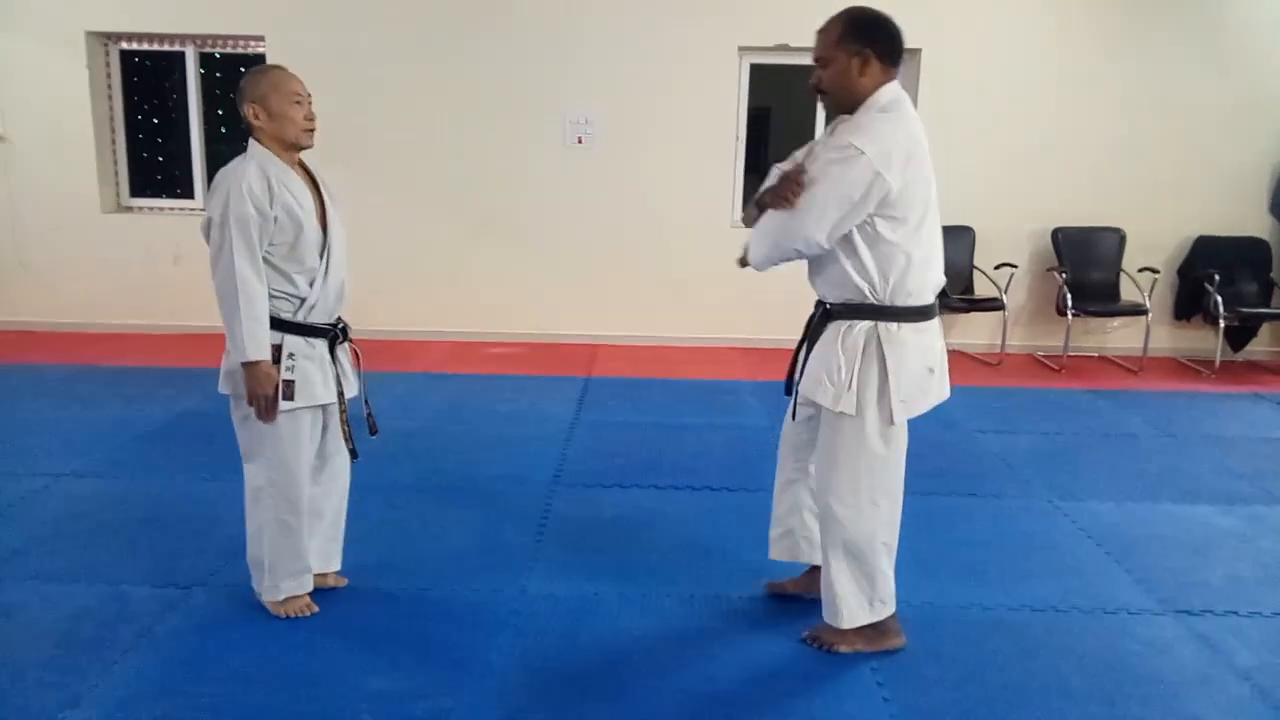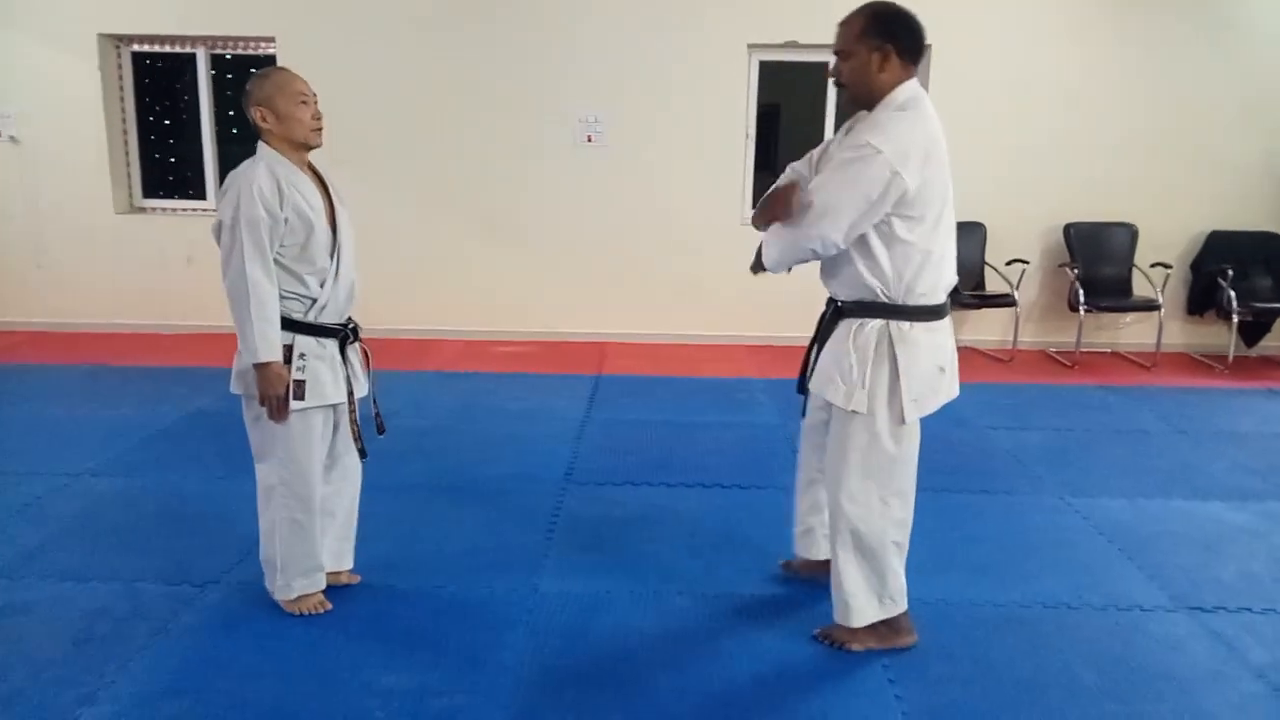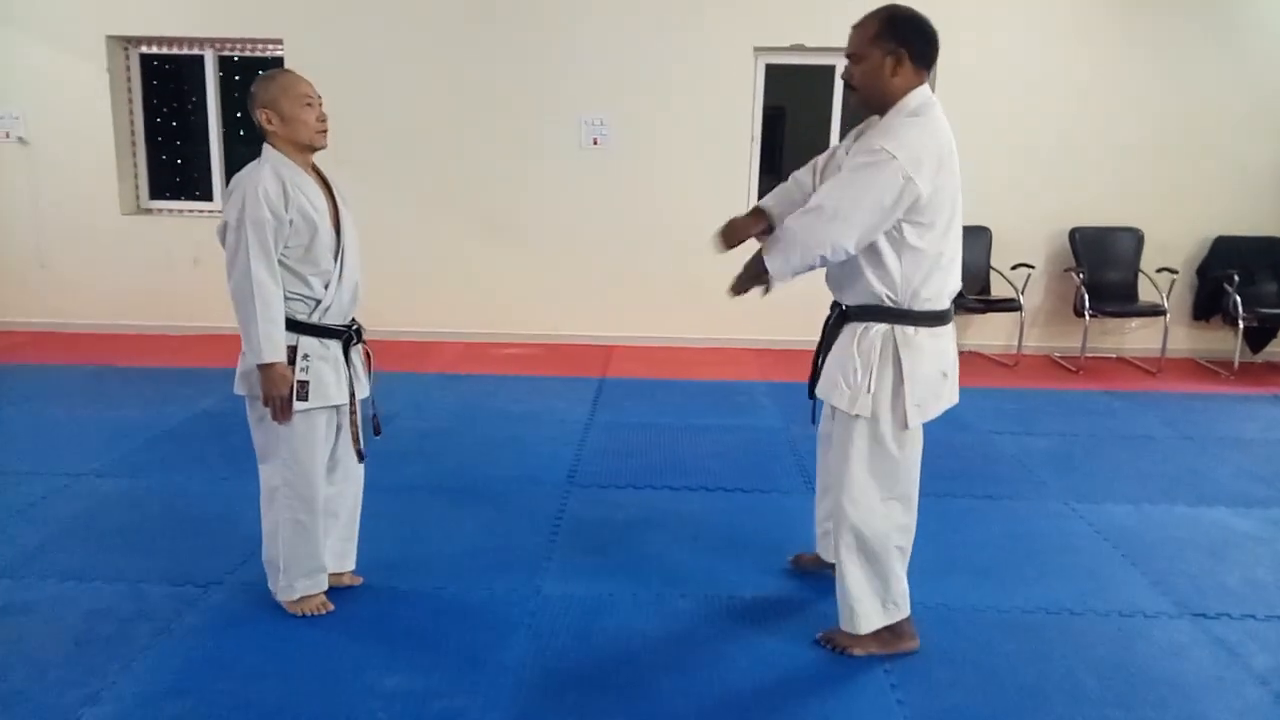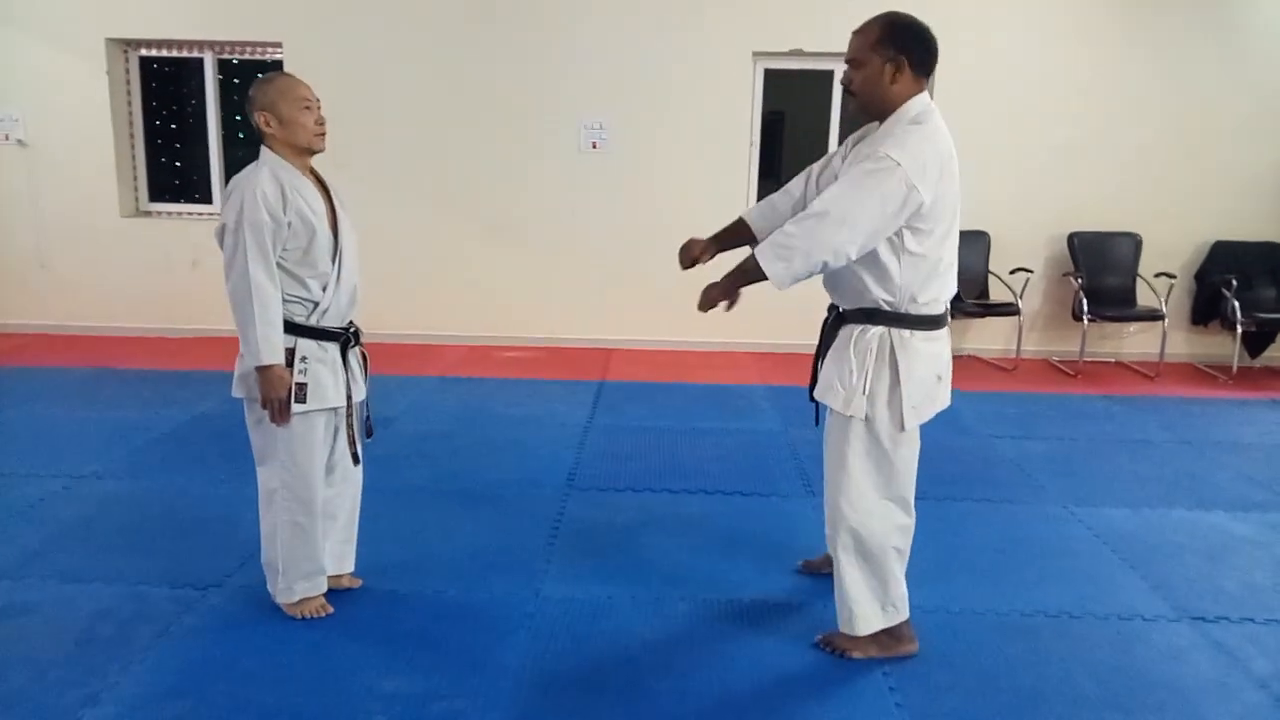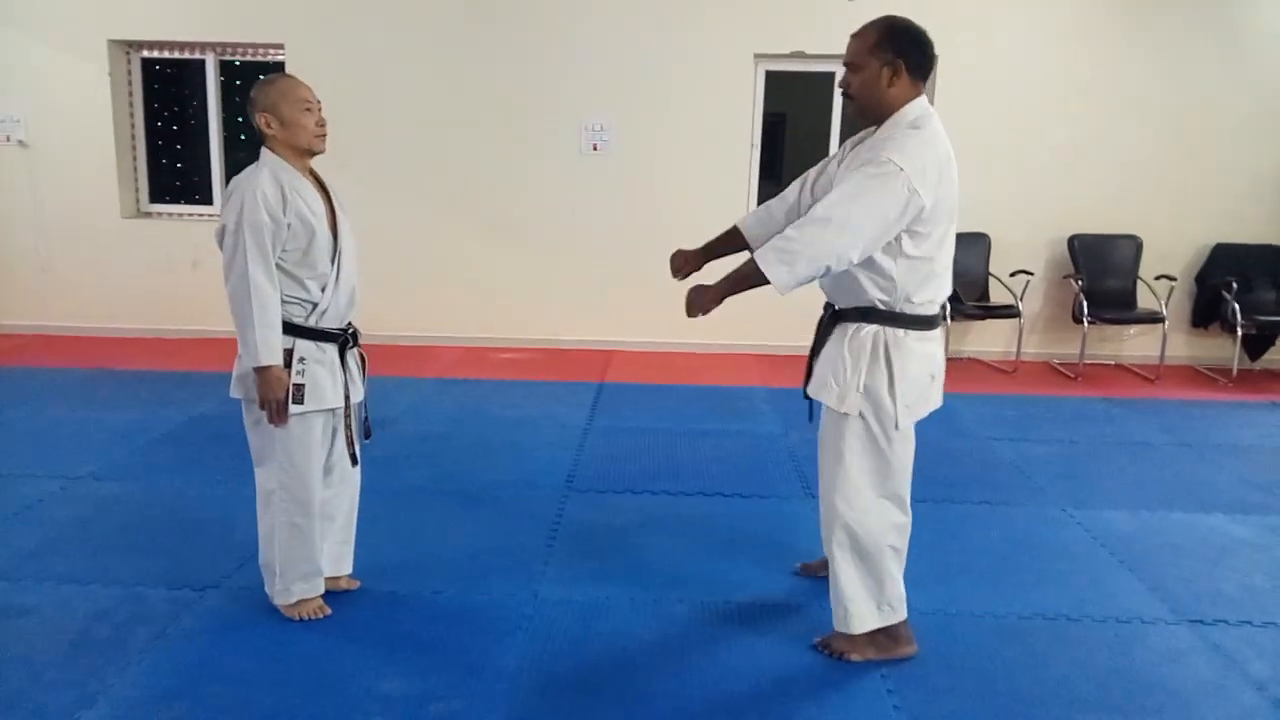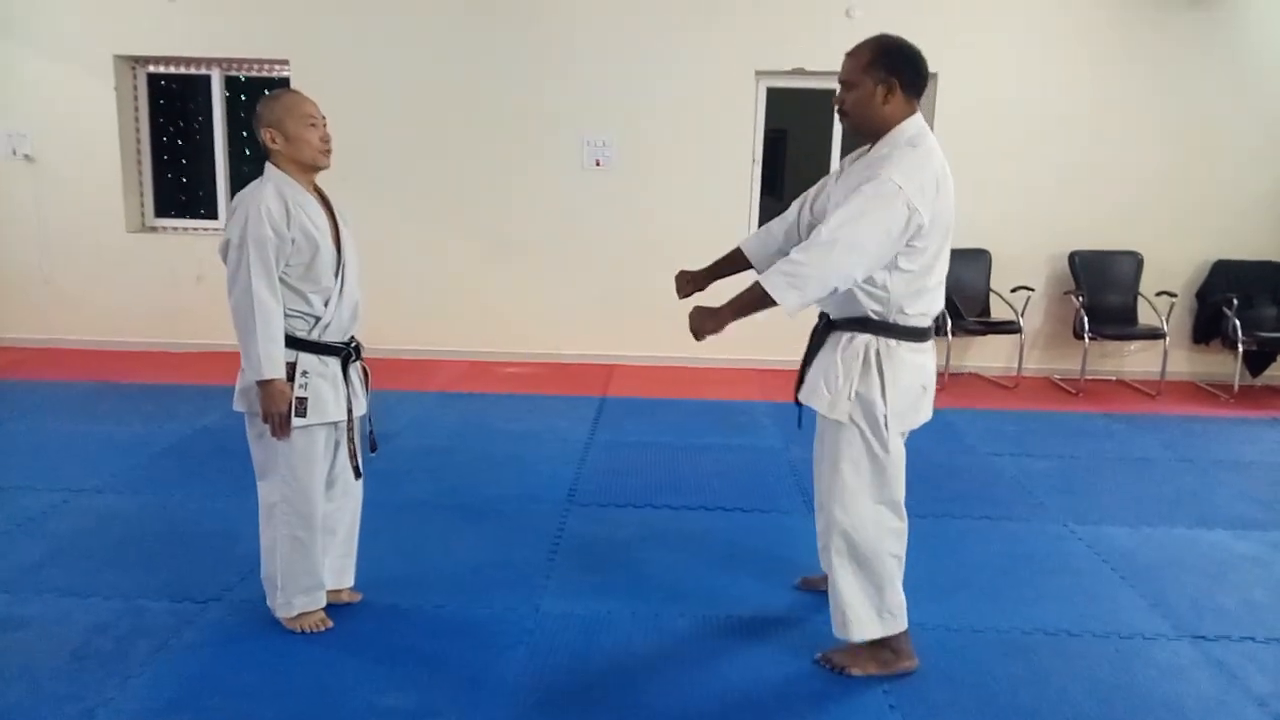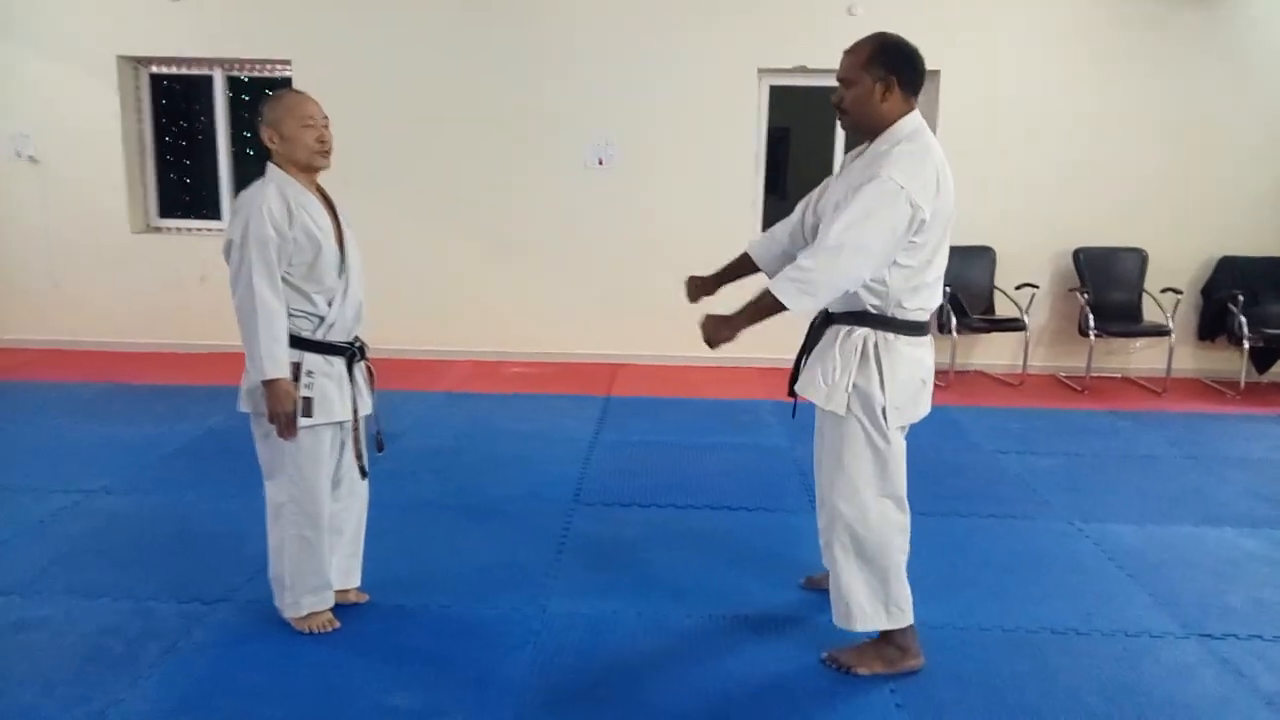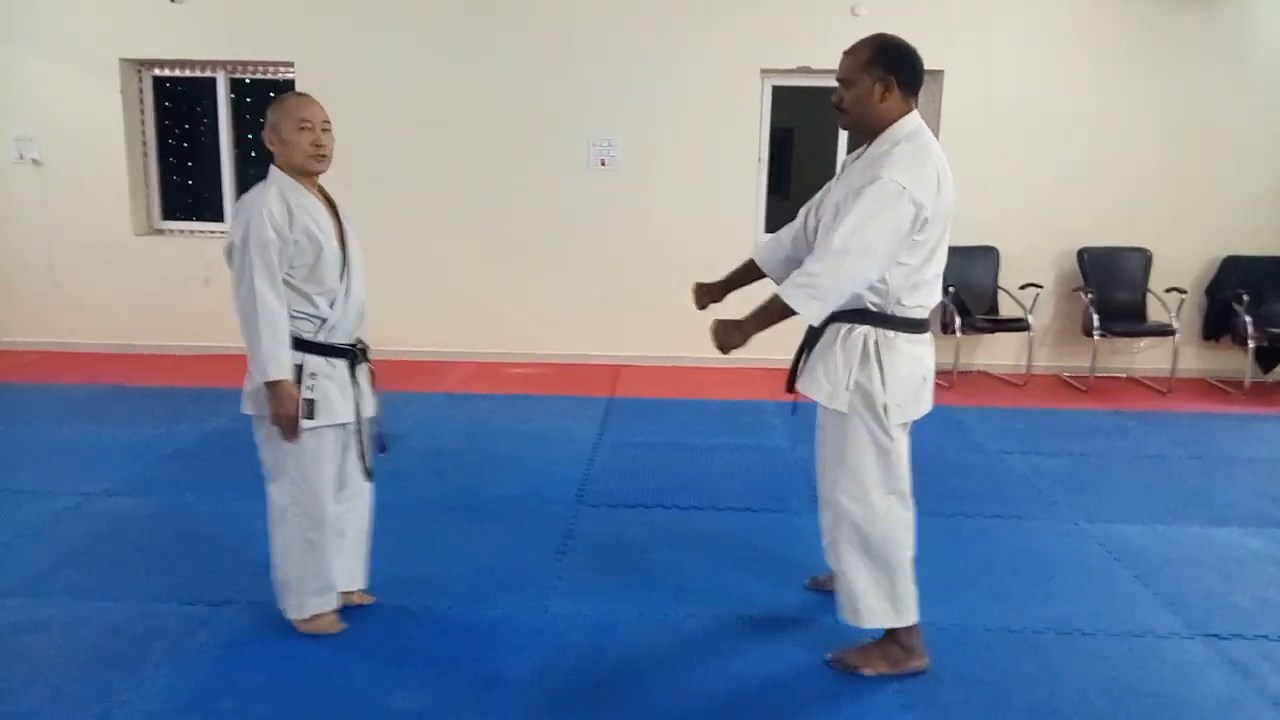
dt=0.1s
person 1, frame 1
left shoulder: (871, 143)
right shoulder: (861, 126)
left elbow: (795, 229)
right elbow: (773, 204)
left wrist: (755, 246)
right wrist: (776, 193)
left hip: (877, 342)
right hip: (852, 330)
left knee: (854, 484)
right knee: (804, 452)
left ankle: (875, 620)
right ankle: (821, 572)
person 1, frame 2
left shoulder: (892, 141)
right shoulder: (874, 124)
left elbow: (815, 230)
right elbow: (806, 181)
left wrist: (771, 243)
right wrist: (781, 200)
left hip: (885, 339)
right hip: (863, 326)
left knee: (865, 479)
right knee: (824, 446)
left ankle: (886, 618)
right ankle: (830, 554)
person 1, frame 3
left shoulder: (906, 147)
right shoulder: (884, 129)
left elbow: (819, 234)
right elbow: (807, 189)
left wrist: (756, 269)
right wrist: (755, 221)
left hip: (890, 344)
right hip: (870, 331)
left knee: (869, 482)
right knee: (843, 459)
left ankle: (888, 623)
right ankle: (841, 555)
person 1, frame 4
left shoulder: (908, 153)
right shoulder: (879, 138)
left elbow: (816, 235)
right elbow: (799, 199)
left wrist: (728, 283)
right wrist: (714, 244)
left hip: (887, 348)
right hip: (869, 335)
left knee: (866, 483)
right knee: (855, 470)
left ankle: (887, 626)
right ankle: (853, 558)
person 1, frame 5
left shoulder: (907, 157)
right shoulder: (877, 142)
left elbow: (818, 240)
right elbow: (796, 205)
left wrist: (719, 290)
right wrist: (705, 252)
left hip: (881, 346)
right hip: (863, 334)
left knee: (862, 482)
right knee: (851, 470)
left ankle: (885, 627)
right ankle: (852, 560)
person 1, frame 6
left shoulder: (905, 172)
right shoulder: (873, 159)
left elbow: (821, 260)
right elbow: (794, 226)
left wrist: (724, 314)
right wrist: (708, 274)
left hip: (875, 358)
right hip: (858, 348)
left knee: (860, 495)
right knee: (846, 484)
left ankle: (889, 641)
right ankle: (849, 575)
person 1, frame 7
left shoulder: (906, 168)
right shoulder: (875, 156)
left elbow: (830, 262)
right elbow: (799, 229)
left wrist: (735, 322)
right wrist: (717, 279)
left hip: (874, 352)
right hip: (856, 342)
left knee: (862, 489)
right knee: (847, 480)
left ankle: (896, 638)
right ankle: (853, 573)
person 1, frame 8
left shoulder: (906, 165)
right shoulder: (874, 157)
left elbow: (836, 265)
right elbow: (802, 235)
left wrist: (747, 327)
right wrist: (723, 286)
left hip: (874, 351)
right hip: (854, 342)
left knee: (869, 488)
right knee: (848, 478)
left ankle: (902, 640)
right ankle: (856, 573)
person 2, frame 1
left shoulder: (305, 178)
right shoulder: (243, 182)
right elbow: (238, 279)
right wrist: (255, 363)
left hip: (323, 350)
right hip: (280, 355)
left knee: (328, 467)
right knee: (282, 476)
left ankle: (312, 564)
right ankle: (281, 584)
person 2, frame 2
left shoulder: (313, 179)
right shoulder: (253, 185)
right elbow: (249, 280)
right wrist: (266, 363)
left hip: (333, 350)
right hip: (290, 356)
left knee: (340, 466)
right knee: (293, 475)
left ankle: (325, 561)
right ankle: (292, 581)
person 2, frame 3
left shoulder: (317, 181)
right shoulder: (259, 186)
right elbow: (254, 281)
right wrist: (270, 363)
left hip: (336, 350)
right hip: (295, 357)
left knee: (342, 467)
right knee: (297, 475)
left ankle: (329, 563)
right ankle: (296, 581)
person 2, frame 4
left shoulder: (316, 184)
right shoulder: (257, 188)
right elbow: (252, 284)
right wrist: (268, 366)
left hip: (335, 354)
right hip: (292, 359)
left knee: (341, 469)
right knee: (295, 478)
left ankle: (329, 566)
right ankle: (294, 584)
person 2, frame 5
left shoulder: (315, 185)
right shoulder: (258, 189)
right elbow: (251, 285)
right wrist: (266, 366)
left hip: (333, 354)
right hip: (292, 360)
left knee: (339, 470)
right knee: (293, 479)
left ankle: (327, 567)
right ankle: (292, 586)
person 2, frame 6
left shoulder: (318, 200)
right shoulder: (261, 204)
right elbow: (255, 298)
right wrist: (270, 380)
left hip: (335, 368)
right hip: (293, 372)
left knee: (340, 483)
right knee: (294, 492)
left ankle: (327, 580)
right ankle: (294, 599)
person 2, frame 7
left shoulder: (320, 200)
right shoulder: (264, 204)
right elbow: (258, 298)
right wrist: (275, 379)
left hip: (340, 367)
right hip: (299, 372)
left knee: (346, 483)
right knee: (302, 492)
left ankle: (336, 580)
right ankle: (302, 599)
person 2, frame 8
left shoulder: (325, 203)
right shoulder: (265, 207)
right elbow: (261, 300)
right wrist: (277, 381)
left hip: (343, 370)
right hip: (302, 375)
left knee: (350, 484)
right knee: (305, 494)
left ankle: (341, 582)
right ankle: (307, 601)
